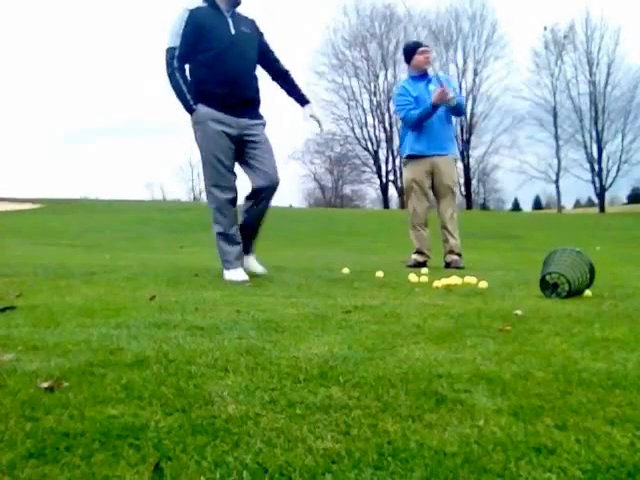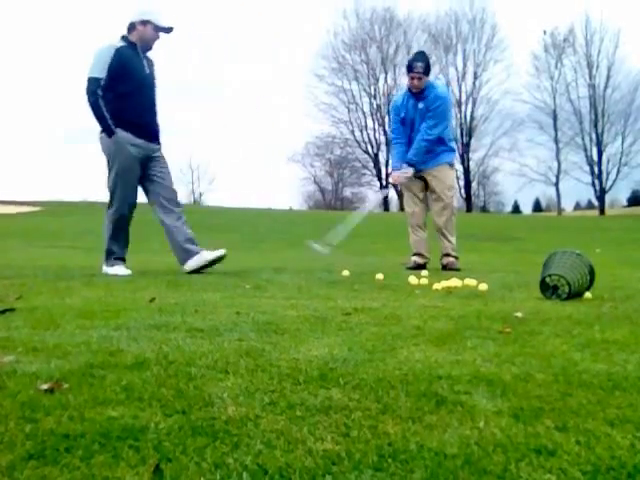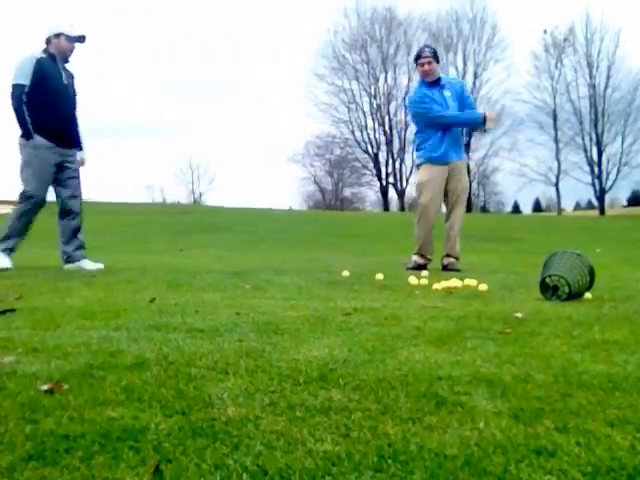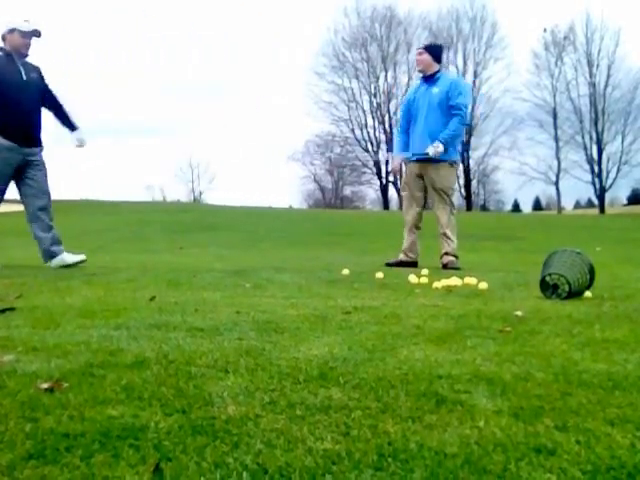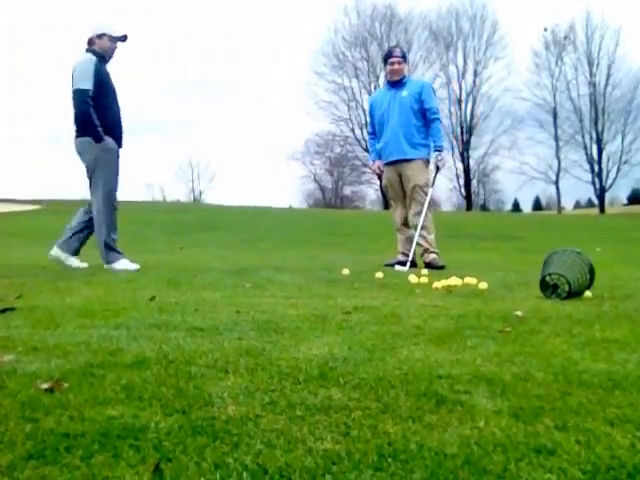
dt=1s
person 1, frame 1
left shoulder: (248, 26)
left elbow: (273, 65)
right elbow: (174, 64)
left wrist: (304, 102)
right wrist: (192, 106)
left hip: (250, 119)
right hip: (213, 118)
left knee: (267, 181)
right knee: (222, 191)
left ankle: (244, 247)
right ankle: (231, 261)
person 1, frame 2
left shoulder: (146, 62)
right shoulder: (112, 53)
right elbow: (95, 92)
left wrist: (155, 136)
right wrist: (111, 131)
left hip: (151, 144)
right hip: (124, 141)
left knee: (166, 198)
right knee: (123, 202)
left ankle: (190, 255)
right ankle: (112, 260)
person 1, frame 3
left shoulder: (67, 75)
right shoulder: (33, 64)
left wrist: (79, 147)
right wrist: (30, 136)
left hip: (66, 149)
right hip: (40, 145)
left knee: (72, 203)
right knee: (33, 196)
left ankle: (74, 257)
person 1, frame 4
left shoulder: (33, 71)
left elbow: (51, 101)
left wrist: (74, 129)
left hip: (32, 148)
left knee: (40, 200)
left ankle: (54, 252)
person 1, frame 5
left shoulder: (100, 68)
right shoulder: (87, 63)
right elbow: (83, 102)
right wrist: (101, 137)
left hip: (106, 143)
right hip: (98, 142)
left knee: (102, 201)
right knee: (105, 199)
left ankle: (65, 247)
right ankle: (112, 257)
person 2, frame 1
left shoulder: (441, 81)
right shoulder: (402, 90)
left elbow: (458, 111)
right elbow: (410, 117)
left wrist: (452, 99)
right wrist: (433, 102)
left hip: (445, 153)
right hip: (415, 155)
left knee: (448, 205)
right knee: (417, 207)
left ankle: (452, 253)
right ankle: (420, 253)
person 2, frame 2
left shoulder: (440, 96)
right shoulder: (399, 102)
left elbow: (428, 133)
right elbow: (397, 138)
left wrist: (409, 165)
right wrist: (397, 166)
left hip: (439, 161)
right hip: (410, 165)
left knee: (444, 210)
right knee: (414, 213)
left ankle: (449, 256)
right ankle: (419, 256)
person 2, frame 3
left shoulder: (457, 87)
right shoulder: (417, 97)
left elbow: (469, 113)
right elbow: (444, 118)
left wrist: (480, 120)
right wrist: (482, 117)
left hip: (456, 158)
right hip: (430, 160)
left knee: (456, 209)
right knee: (426, 208)
left ankle: (450, 256)
right ankle: (421, 256)
person 2, frame 4
left shoulder: (454, 84)
right shoulder: (413, 92)
left elbow: (460, 118)
right elbow: (403, 125)
left wrist: (441, 143)
right wrist: (399, 153)
left hip: (441, 159)
right hip: (414, 159)
left knee: (444, 208)
right knee: (410, 209)
left ankle: (449, 255)
right ankle: (408, 255)
person 2, frame 5
left shoulder: (421, 87)
right shoulder: (376, 98)
left elbow: (434, 119)
right elbow: (373, 132)
left wrist: (438, 149)
right wrist: (375, 157)
left hip: (415, 157)
right hip: (388, 161)
left knee: (419, 208)
right knee: (398, 210)
left ankle: (430, 253)
right ankle: (405, 254)
